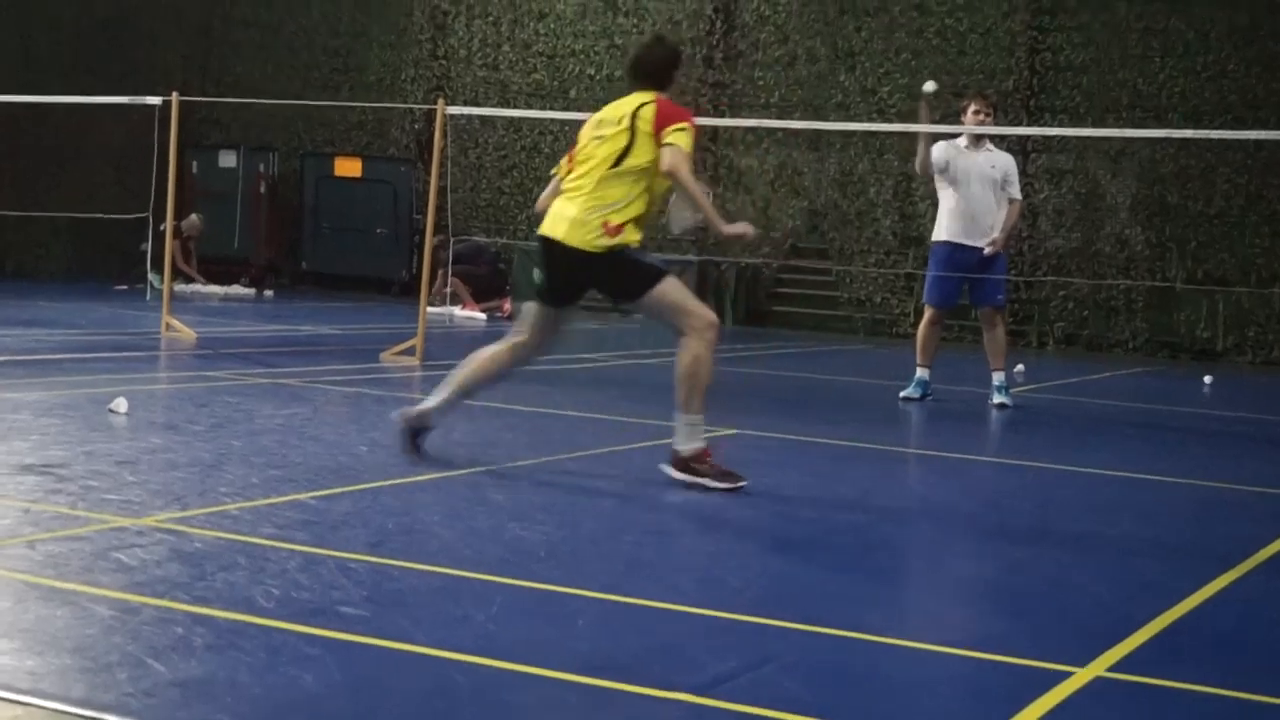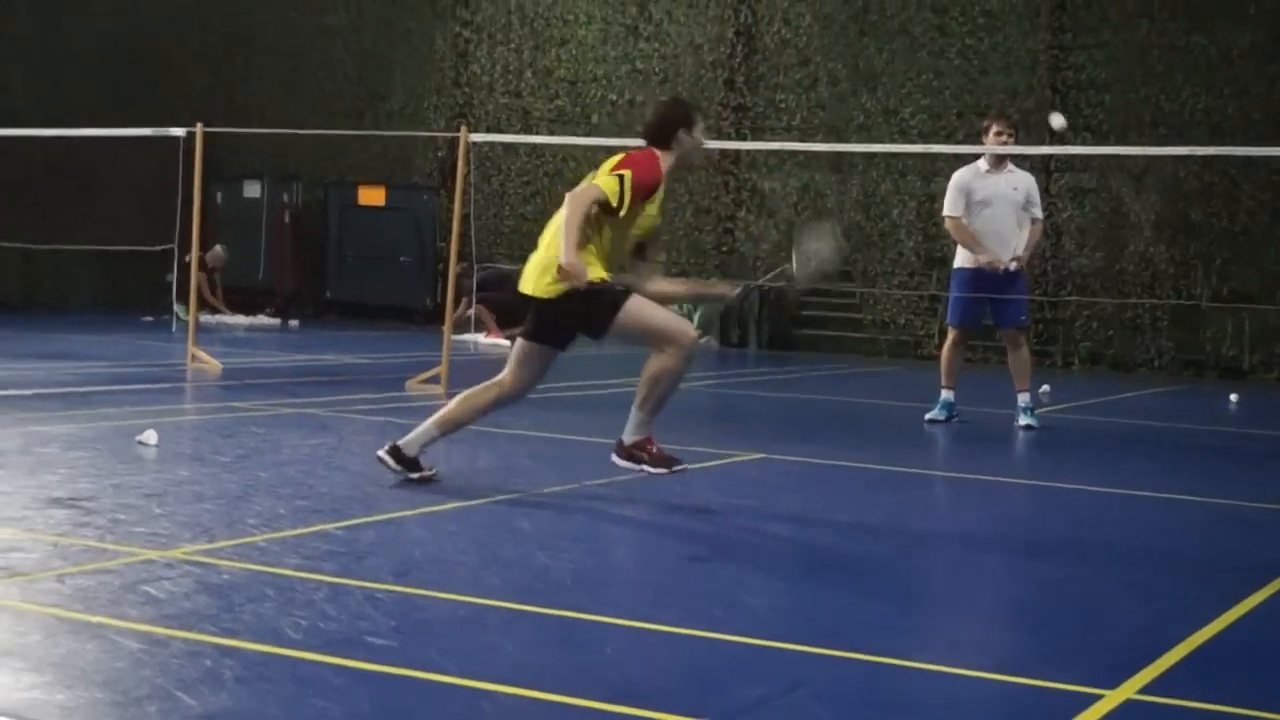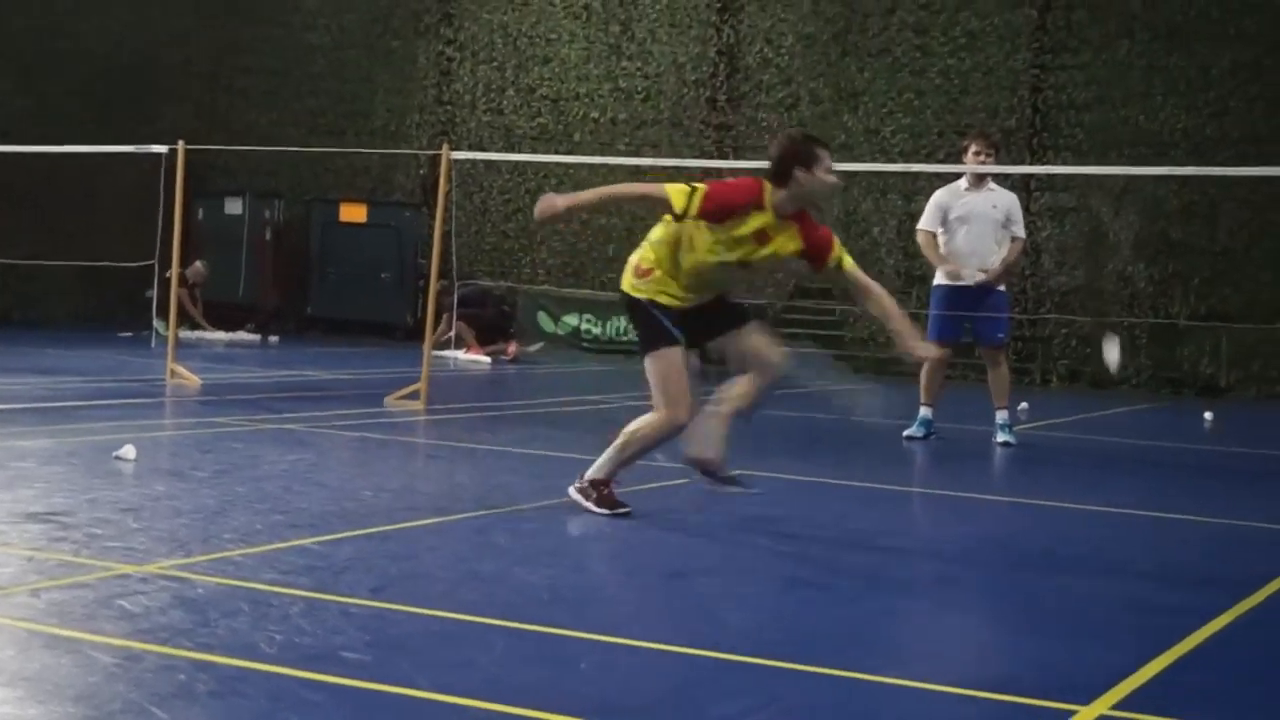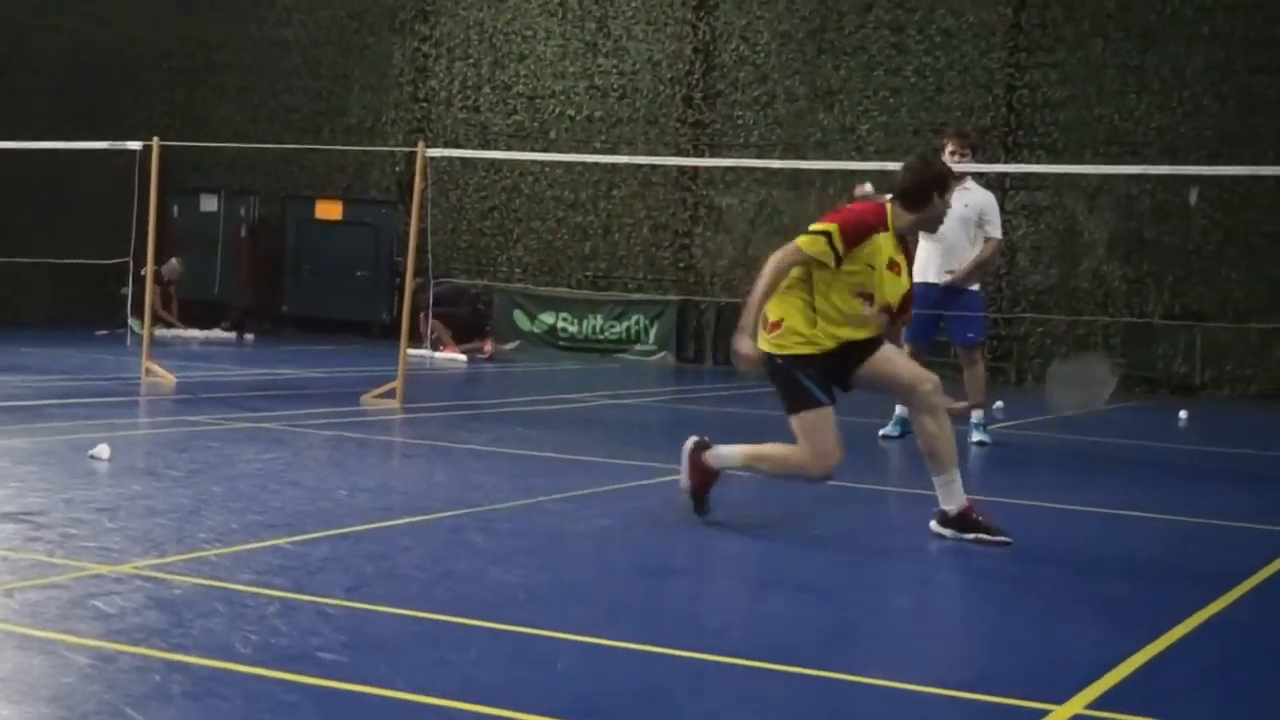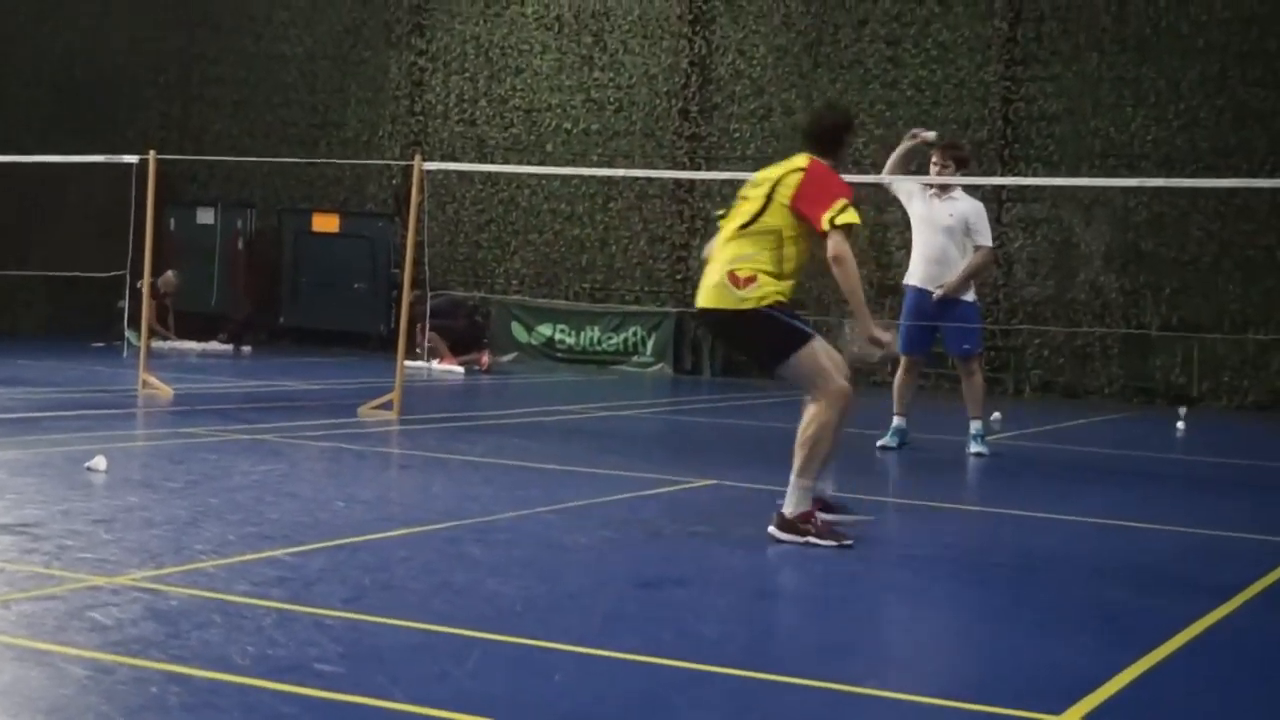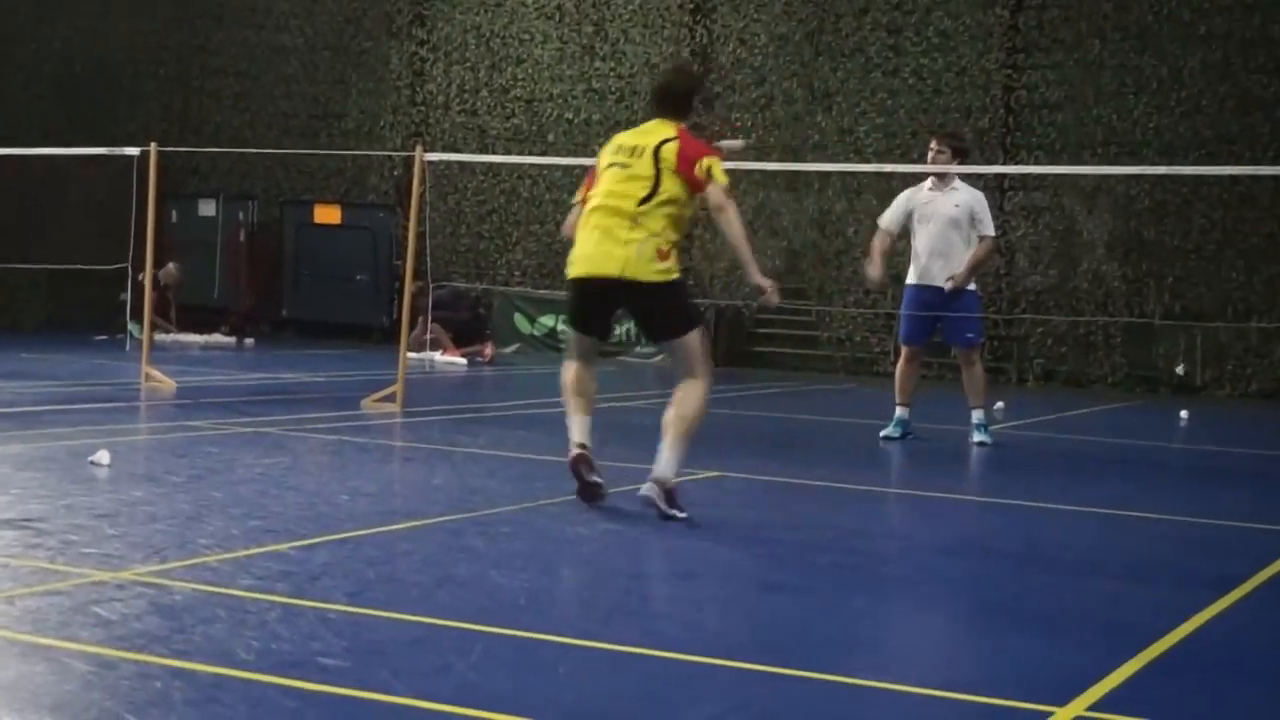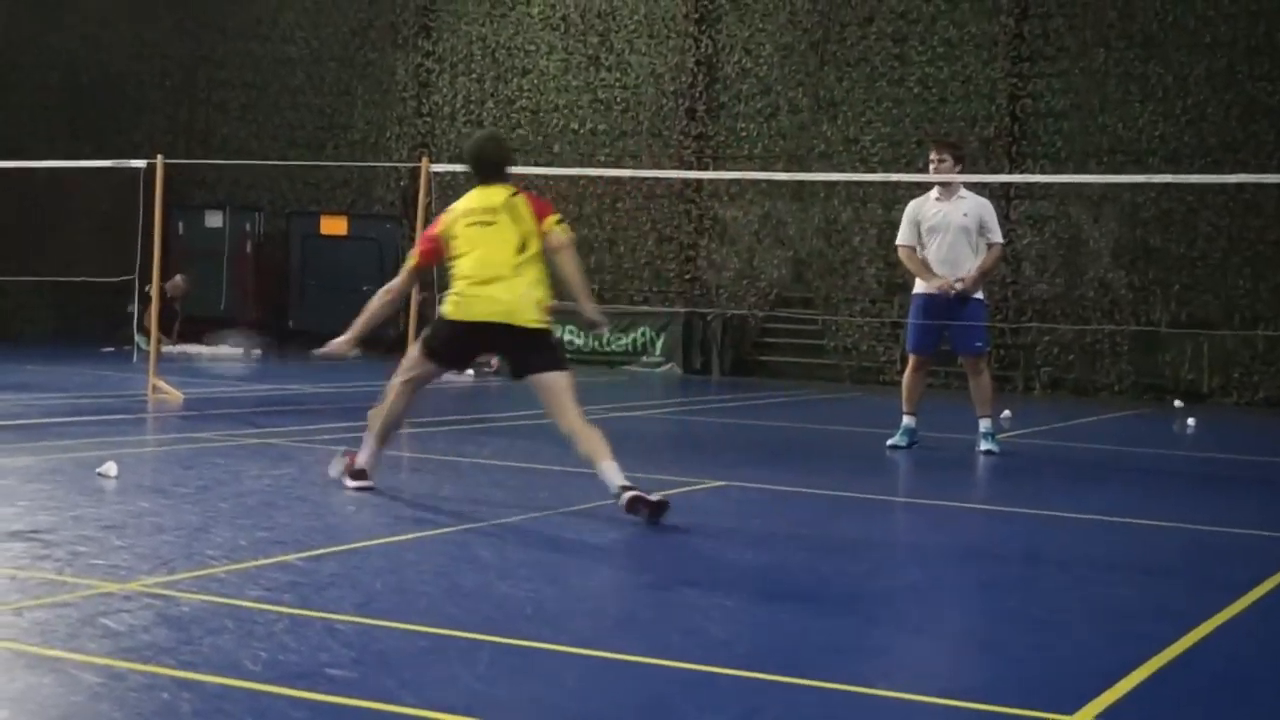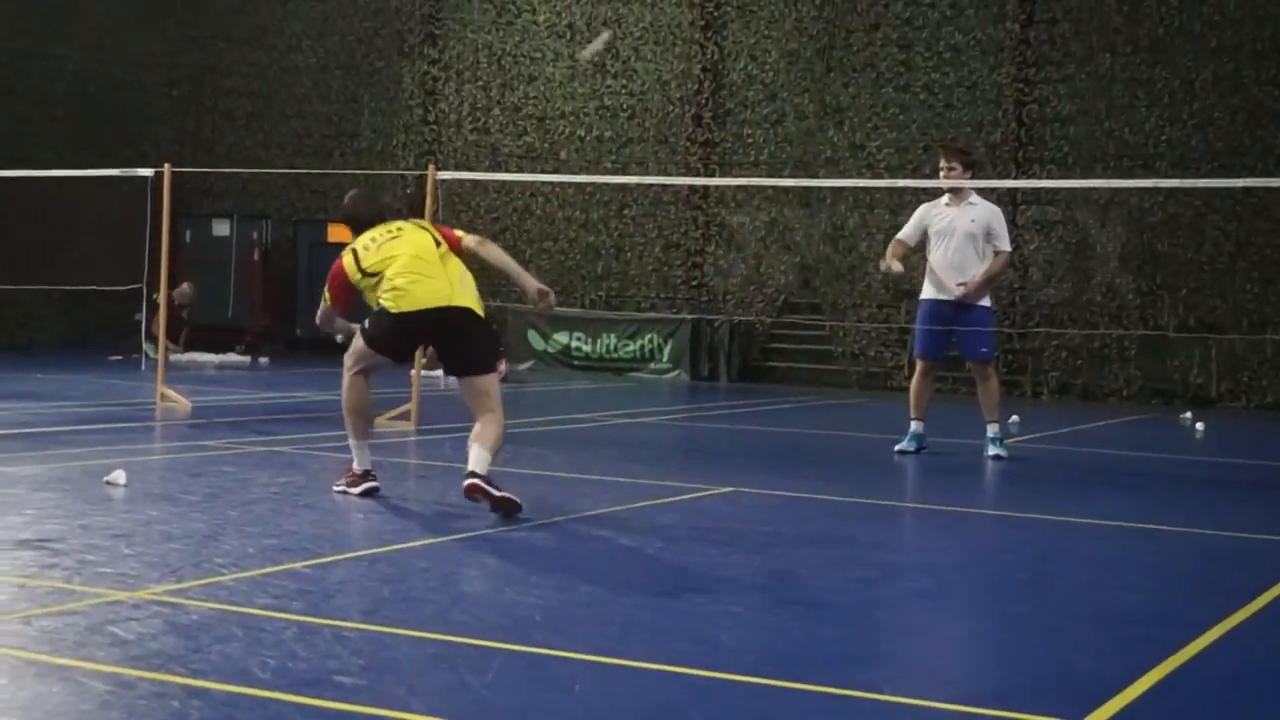
dt=0.3s
person 1, frame 1
left shoulder: (599, 120)
right shoulder: (674, 113)
left elbow: (544, 201)
right elbow: (676, 166)
right wrist: (720, 225)
left hip: (558, 238)
right hip: (605, 243)
left knee: (528, 344)
right knee: (701, 327)
left ankle: (425, 410)
right ankle: (690, 452)
person 1, frame 2
left shoulder: (642, 176)
right shoulder: (646, 167)
left elbow: (643, 282)
right elbow: (579, 198)
left wrist: (700, 288)
right wrist: (568, 255)
left hip: (550, 281)
right hip: (568, 279)
left knee: (512, 384)
right knee: (680, 340)
left ankle: (406, 448)
right ankle: (635, 441)
person 1, frame 3
left shoulder: (808, 231)
right shoulder: (737, 197)
left elbow: (864, 286)
right elbow: (647, 191)
left wrist: (914, 342)
right wrist: (569, 201)
left hip: (702, 293)
right hip: (653, 288)
left knee: (769, 363)
right knee: (675, 414)
left ankle: (704, 450)
right ankle: (593, 481)
person 1, frame 4
left shoulder: (901, 261)
right shoulder: (862, 220)
left elbow: (882, 335)
right elbow: (783, 260)
left wrist: (941, 393)
right wrist: (747, 330)
right hip: (794, 342)
left knee: (925, 389)
right knee: (822, 462)
left ankle: (955, 512)
right ankle: (707, 457)
person 1, frame 5
left shoulder: (771, 176)
right shoulder: (824, 180)
left elbow: (710, 248)
right elbow: (838, 253)
right wrist: (867, 325)
left hip: (716, 299)
right hip: (748, 299)
left knee: (831, 376)
right knee: (834, 391)
left ankle: (810, 492)
right ankle: (793, 515)
person 1, frame 6
left shoulder: (613, 147)
right shoulder: (692, 149)
left elbow: (571, 226)
right elbow: (721, 205)
right wrist: (753, 272)
left hip: (587, 268)
right hip: (648, 271)
left knee: (578, 360)
right knee: (695, 377)
left ankle: (579, 448)
right ankle: (663, 477)
person 1, frame 7
left shoulder: (448, 218)
right shoulder: (532, 205)
left elbow: (397, 288)
right elbow: (562, 245)
left wrist: (351, 335)
right wrist: (586, 304)
left hip: (466, 310)
right hip: (526, 317)
left knee: (407, 379)
right knee: (571, 416)
left ankle: (362, 464)
right ankle: (624, 488)
person 1, frame 8
left shoulder: (348, 258)
right shoulder: (422, 228)
left elbow: (325, 320)
right elbow: (479, 244)
left wrist: (349, 327)
right wrist: (529, 282)
left hip: (405, 306)
right hip: (461, 308)
left knee: (355, 366)
right knee: (489, 413)
left ankle: (362, 471)
right ankle: (478, 474)
person 2, frame 1
left shoulder: (1005, 161)
right shoulder: (945, 150)
left elbow: (1014, 202)
right elbow: (923, 171)
left wrist: (1003, 234)
right wrist: (924, 130)
left hip: (989, 251)
right hip: (949, 245)
left knee: (992, 316)
right knee: (933, 313)
left ankle: (999, 384)
right ankle: (921, 379)
person 2, frame 2
left shoulder: (1026, 180)
right shoulder: (964, 177)
left elbow: (1036, 222)
right elbow: (951, 221)
left wrist: (1027, 253)
right wrist: (982, 253)
left hip: (1011, 272)
right hip: (972, 269)
left knee: (1016, 338)
right knee: (957, 335)
left ankle: (1024, 405)
right ankle: (947, 401)
person 2, frame 3
left shoulder: (1007, 199)
right shoulder: (945, 195)
left elbow: (1018, 240)
right elbow: (924, 235)
left wrist: (1001, 269)
right wrist: (944, 264)
left hip: (991, 289)
right hip: (949, 287)
left knee: (995, 355)
right knee: (936, 352)
left ankle: (1002, 423)
right ankle: (925, 418)
person 2, frame 4
left shoulder: (984, 198)
left elbow: (994, 243)
left wrist: (968, 269)
left hip: (964, 289)
right hip: (924, 284)
left knee: (971, 354)
right knee: (911, 351)
left ankle: (978, 422)
right ankle: (901, 417)
person 2, frame 5
left shoulder: (972, 207)
right shoulder: (916, 195)
left elbow: (986, 253)
right elbow: (888, 173)
left wrist: (958, 282)
right wrist: (907, 145)
left hip: (958, 300)
right hip: (919, 295)
left knee: (968, 366)
right knee: (908, 362)
left ankle: (976, 433)
right ankle: (898, 428)
person 2, frame 6
left shoulder: (973, 197)
right shoulder: (912, 196)
left elbow: (988, 241)
right elbow: (886, 231)
left wrist: (966, 273)
right wrist: (876, 259)
left hip: (960, 290)
right hip: (919, 287)
left knee: (969, 355)
right knee: (909, 352)
left ankle: (978, 423)
right ankle: (901, 418)
person 2, frame 7
left shoulder: (980, 205)
right shoulder: (917, 206)
left elbow: (996, 247)
right elbow: (905, 249)
left wrist: (976, 277)
right wrist: (932, 279)
left hip: (968, 298)
right hip: (928, 296)
left knee: (976, 363)
right knee: (917, 361)
left ankle: (986, 431)
right ankle: (908, 427)
person 2, frame 8
left shoulder: (989, 212)
right shoulder: (928, 211)
left elbow: (1004, 255)
right elbow: (901, 242)
left wrist: (979, 282)
right wrist: (891, 258)
left hip: (975, 304)
right hip: (934, 301)
left knee: (984, 369)
right knee: (924, 367)
left ankle: (993, 436)
right ankle: (916, 432)
